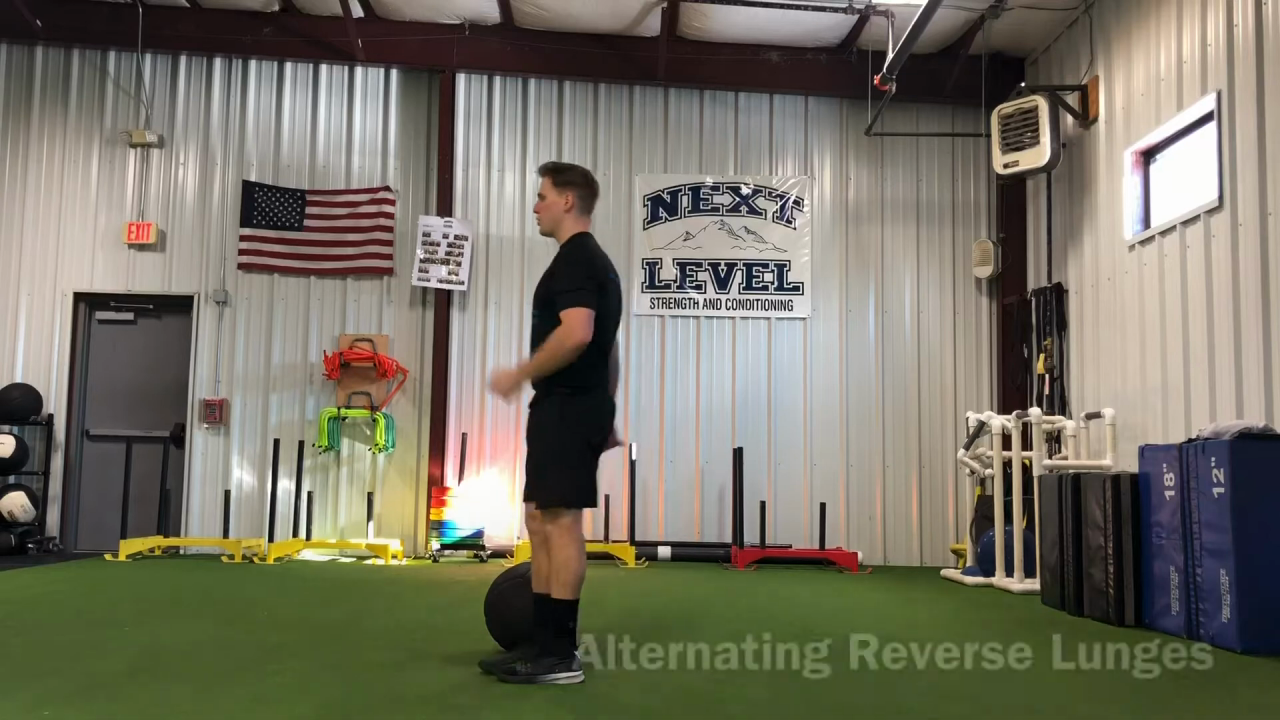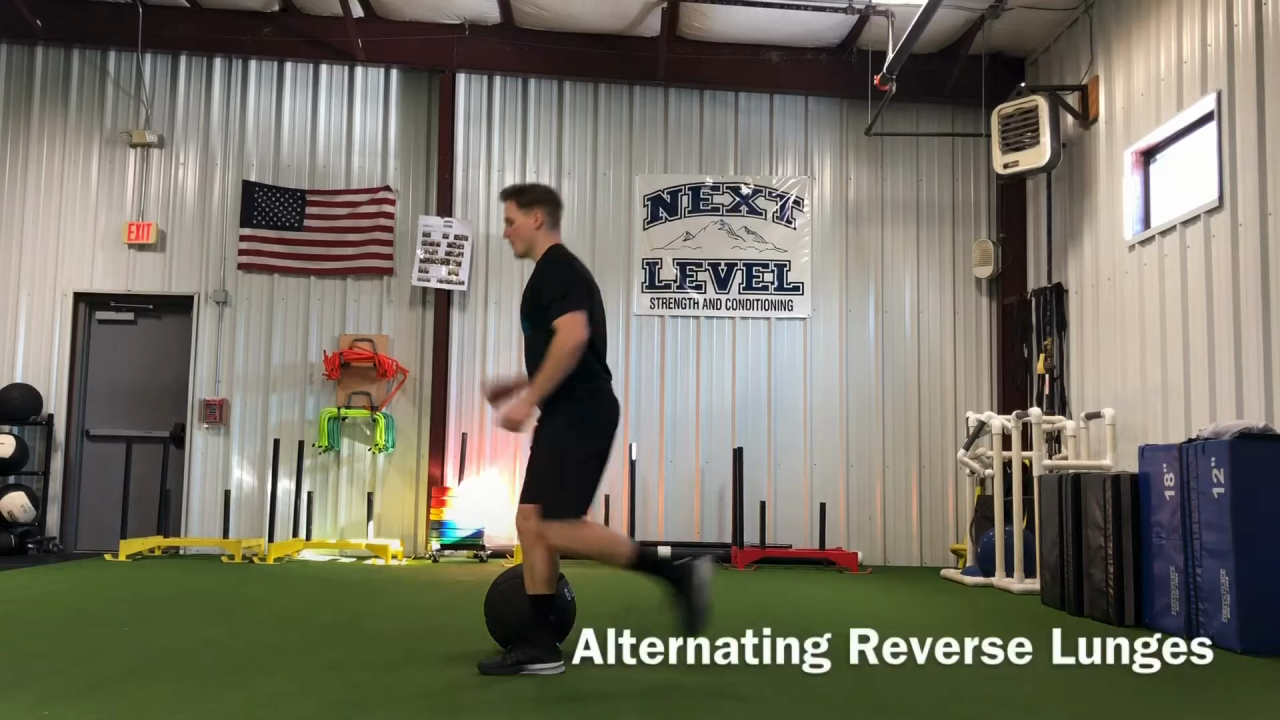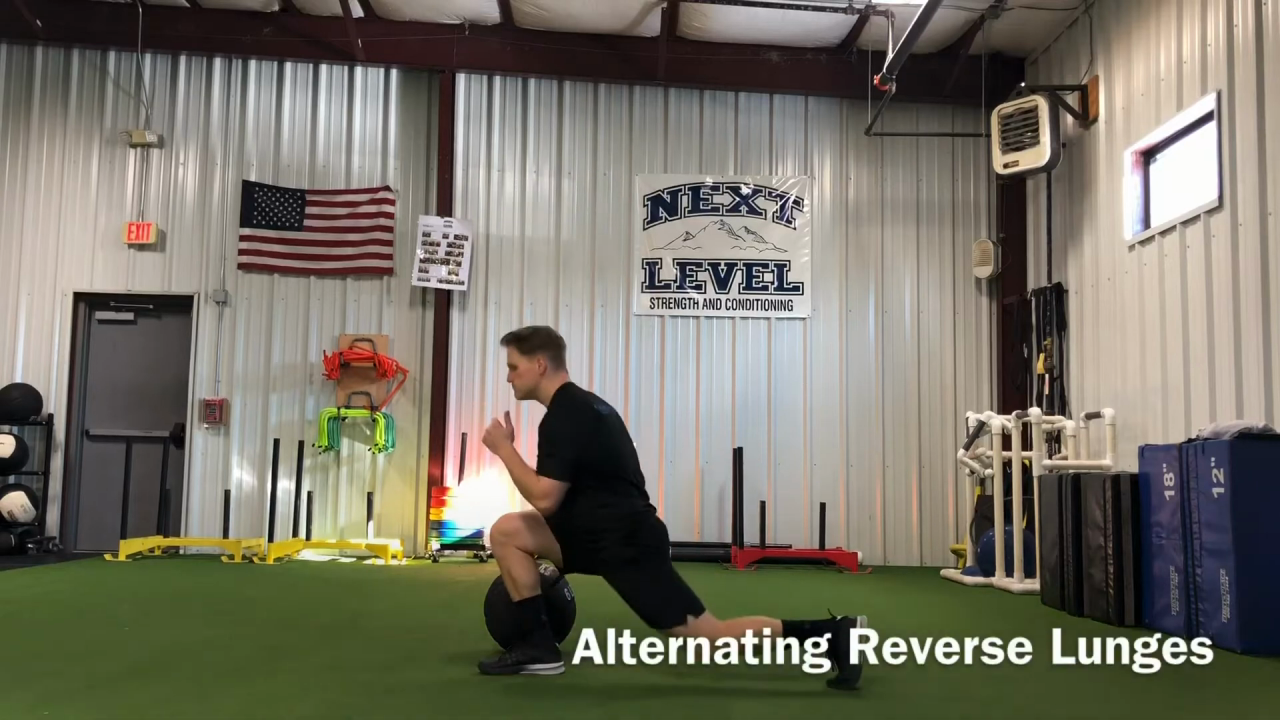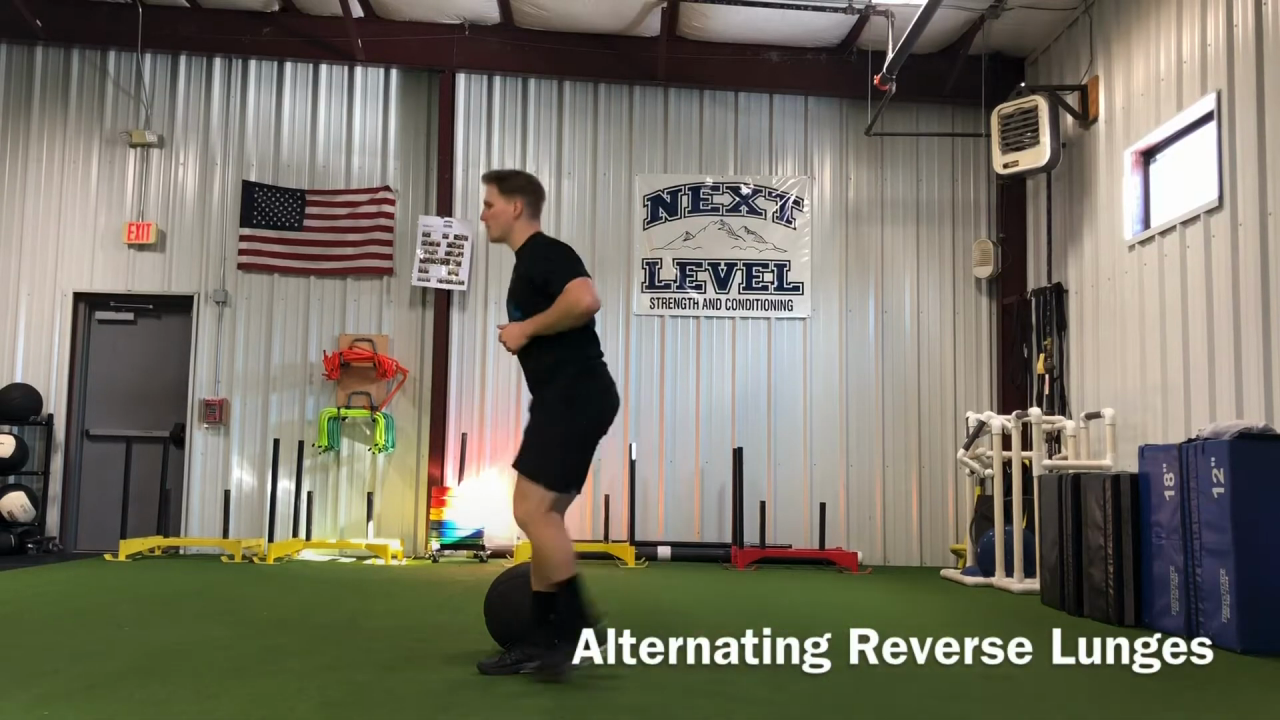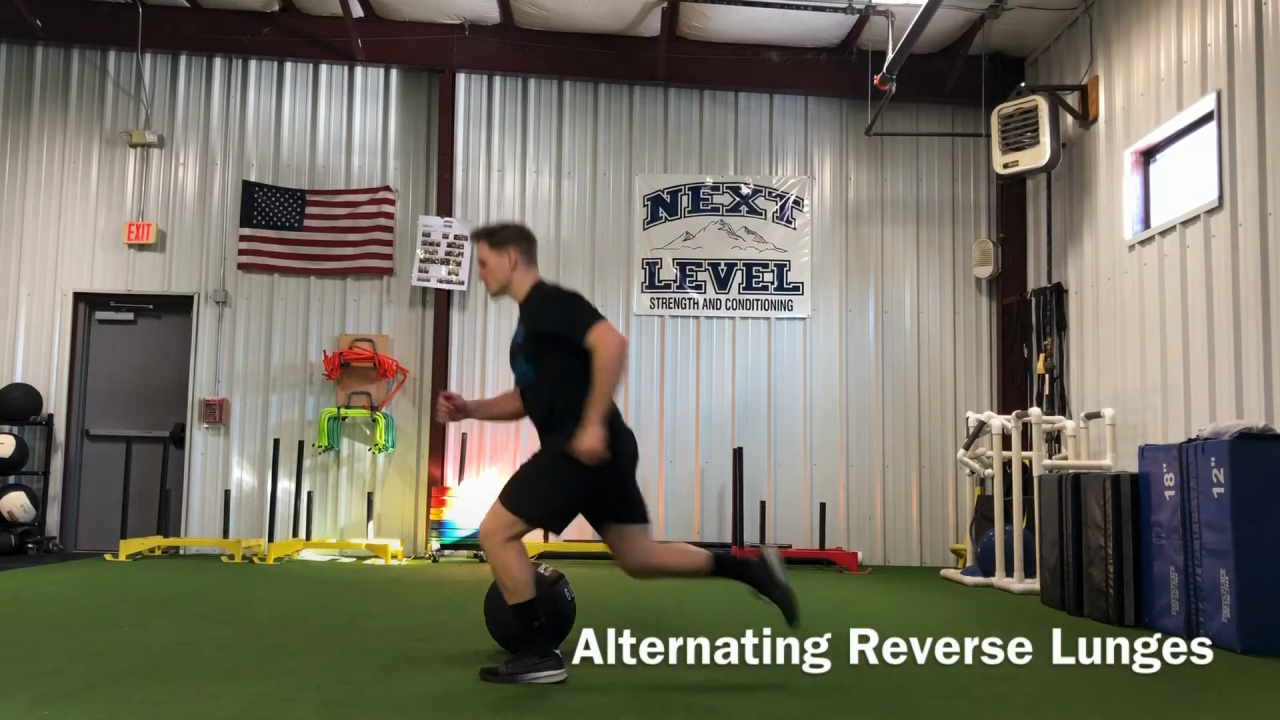
dt=0.5s
person 1, frame 1
left shoulder: (575, 259)
right shoulder: (594, 261)
left elbow: (576, 334)
right elbow: (607, 347)
left wrist: (519, 374)
right wrist: (604, 416)
left hip: (566, 407)
right hip: (579, 407)
left knee: (560, 523)
right knee: (542, 522)
left ankle: (559, 654)
right ankle: (547, 639)
person 1, frame 2
left shoulder: (558, 269)
right shoulder: (557, 271)
left elbow: (574, 336)
left wrist: (531, 397)
right wrist: (524, 385)
left hip: (577, 418)
right hip: (565, 417)
left knee: (561, 530)
right knee: (530, 524)
left ankle: (676, 574)
right ankle: (540, 648)
person 1, frame 3
left shoulder: (564, 418)
right shoulder: (584, 406)
left elbow: (544, 497)
right elbow: (624, 474)
left wrist: (503, 449)
left hip: (626, 542)
right hip: (604, 531)
left knee: (705, 634)
right knee: (505, 534)
left ankle: (832, 634)
right ankle: (538, 646)
person 1, frame 4
left shoulder: (545, 252)
right shoulder: (537, 260)
left elbow: (586, 300)
left wrist: (527, 329)
left hip: (575, 398)
right hip: (563, 399)
left knee: (536, 510)
right knee: (539, 514)
left ankle: (575, 629)
right ankle: (546, 636)
person 1, frame 5
left shoulder: (550, 303)
right shoulder: (531, 317)
left elbow: (611, 343)
right elbow: (528, 397)
left wrist: (592, 424)
right wrist: (470, 409)
left hip: (582, 448)
right hip: (600, 452)
left knee: (495, 533)
right knee: (641, 556)
left ankle: (538, 652)
right ankle: (759, 572)
